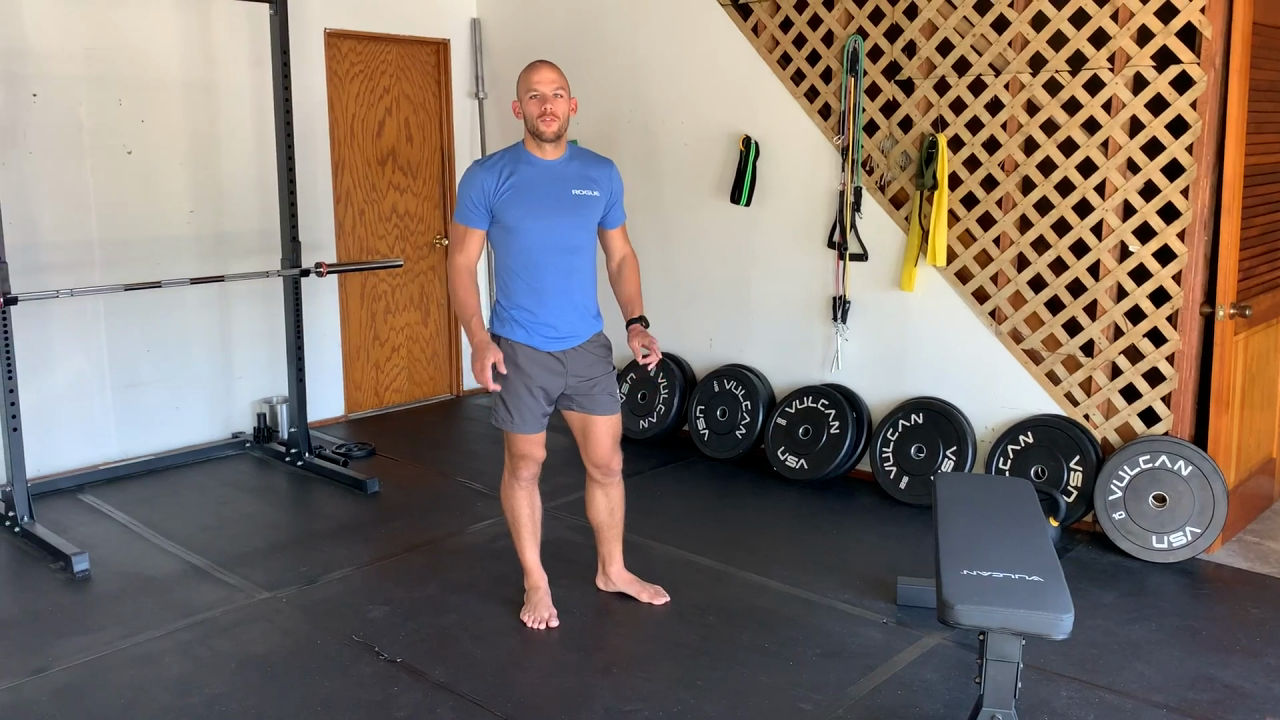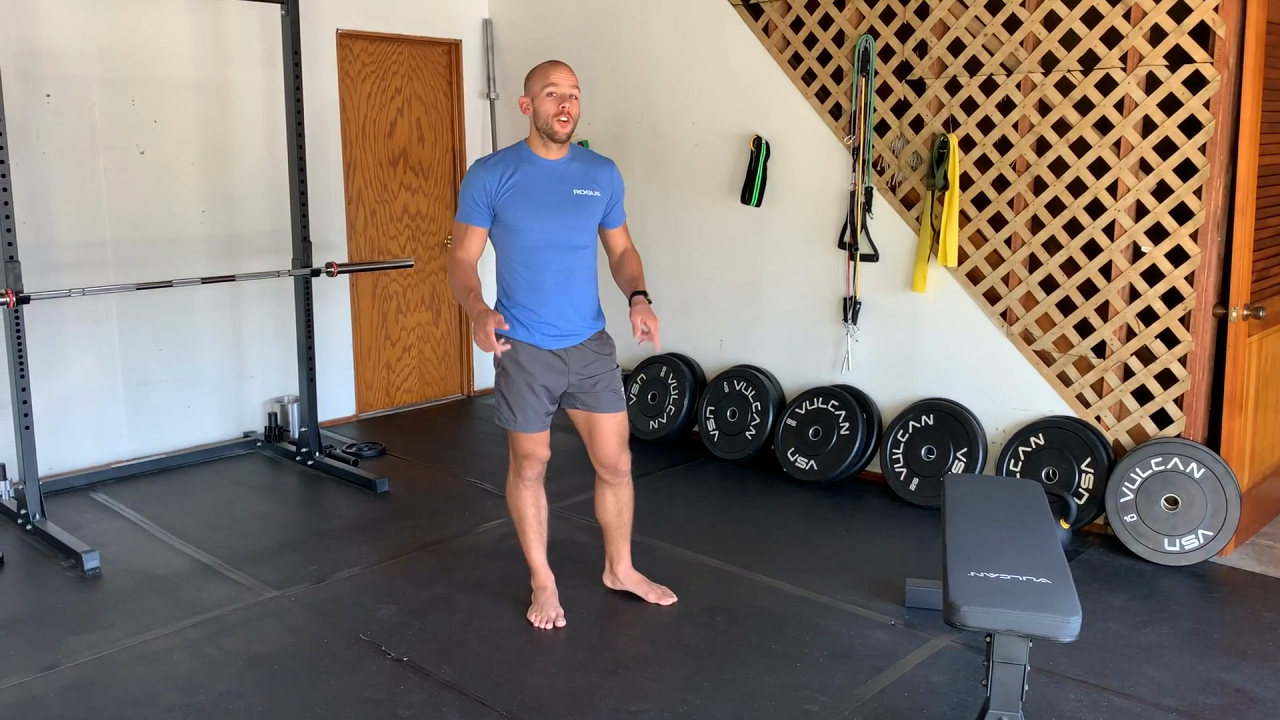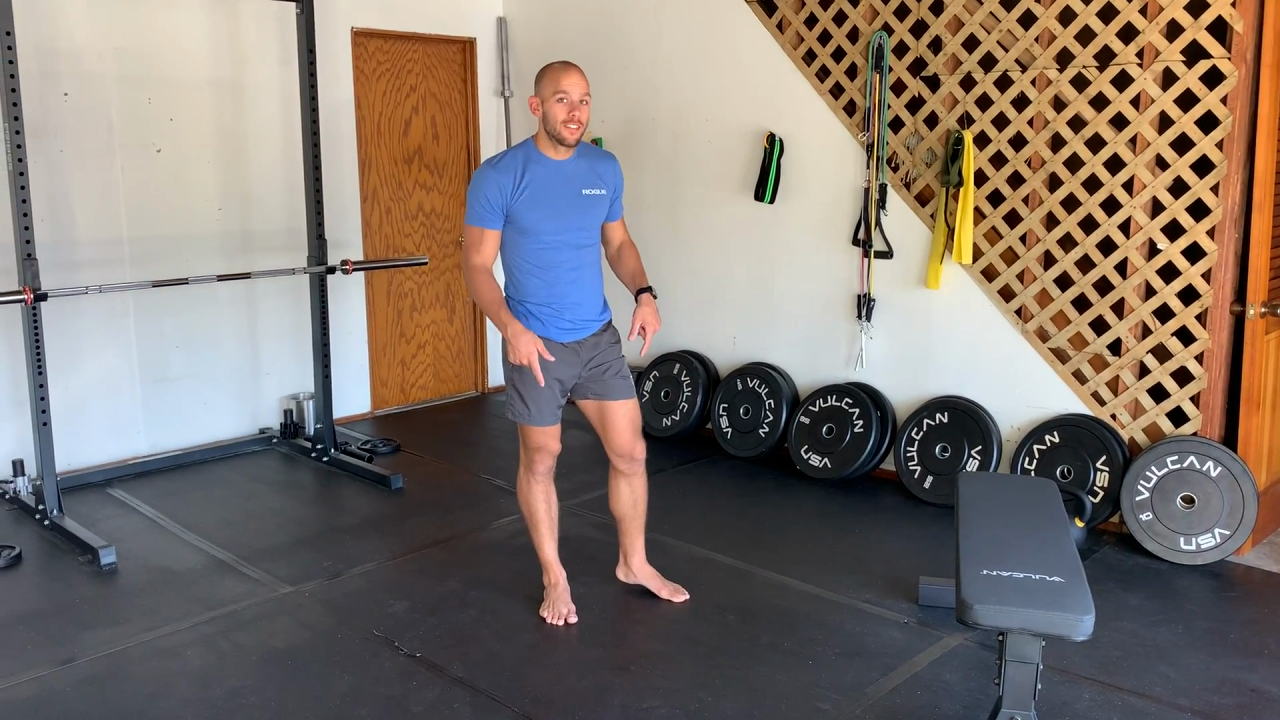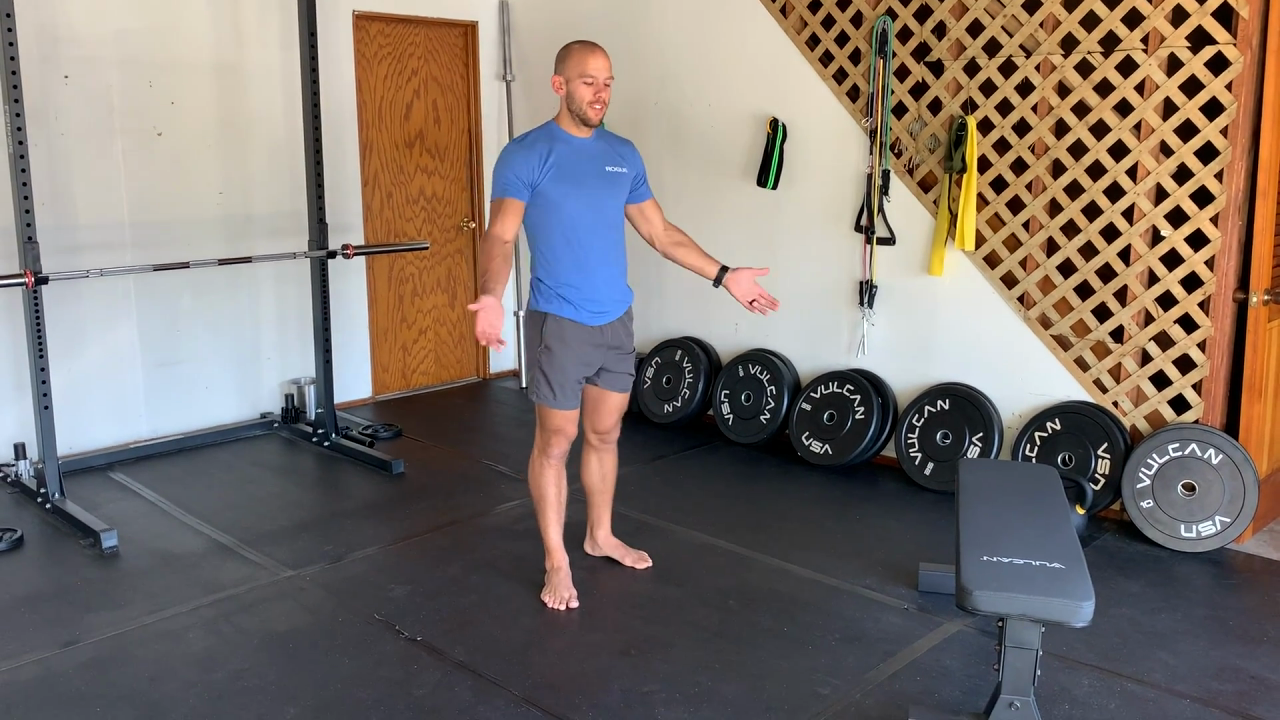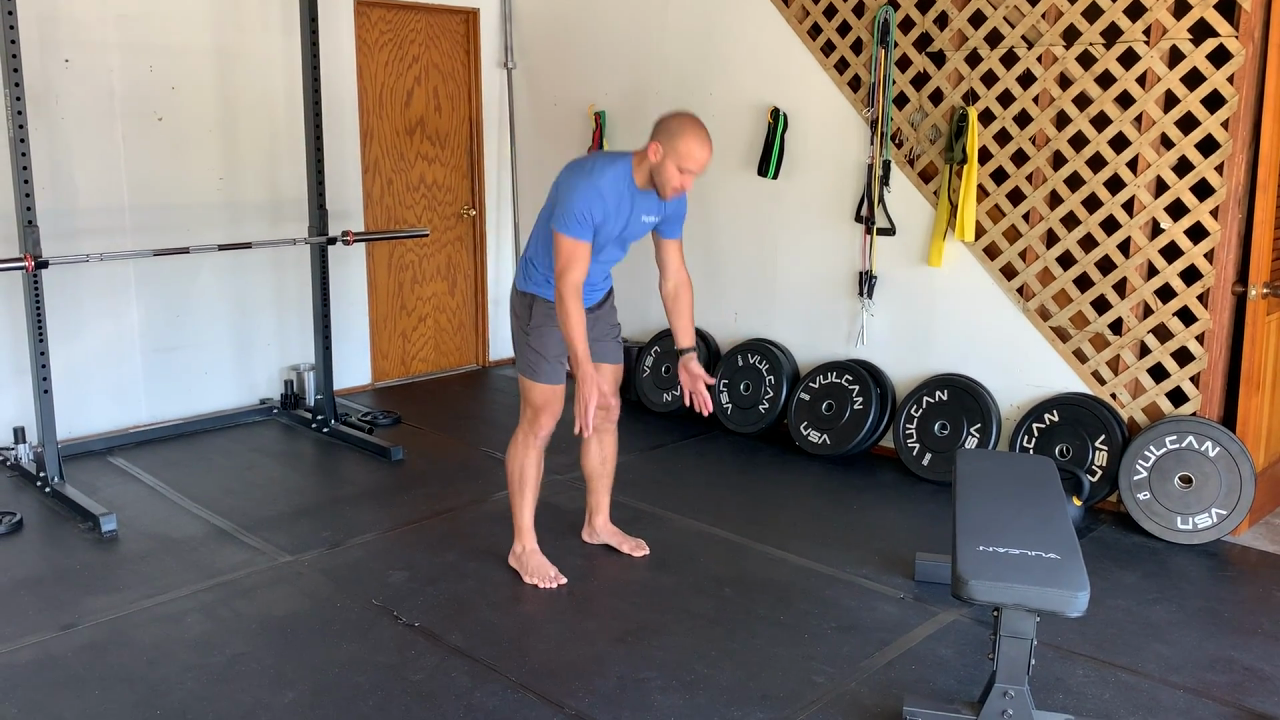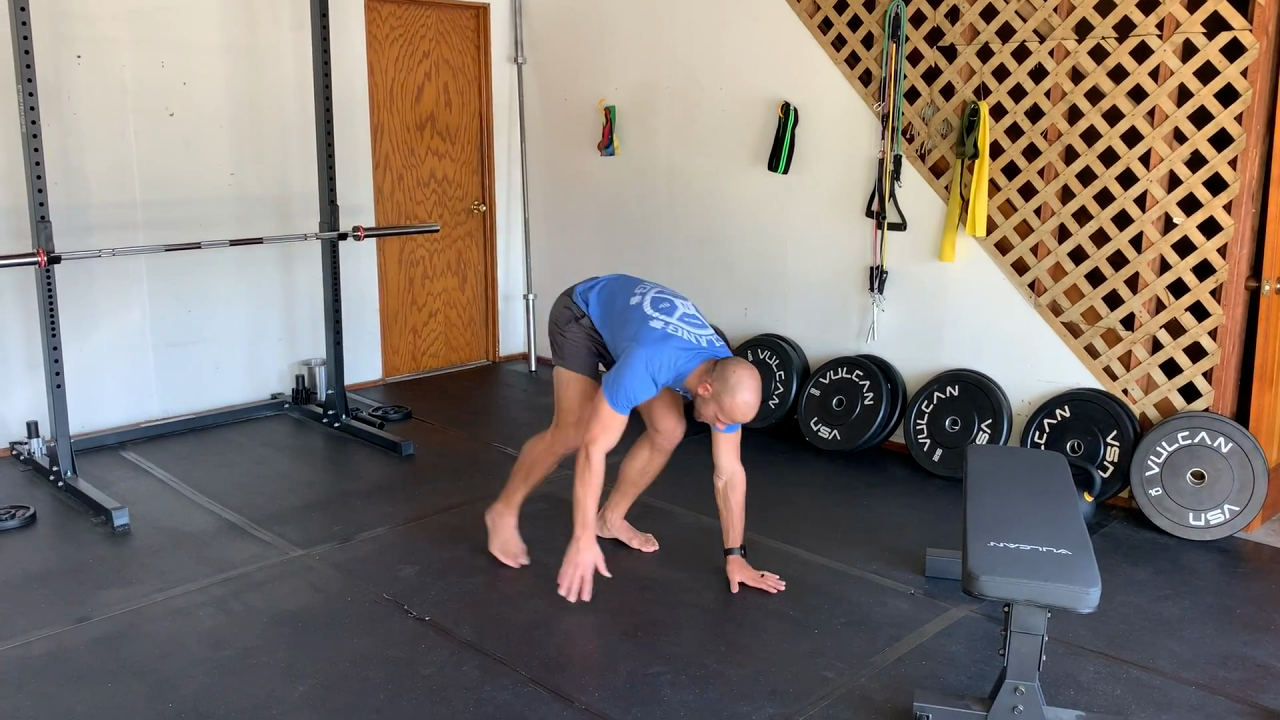
dt=0.7s
person 1, frame 1
left shoulder: (602, 173)
right shoulder: (487, 176)
left elbow: (620, 256)
right elbow: (462, 263)
left wrist: (637, 323)
right wrist: (478, 338)
left hip: (589, 346)
right hip: (521, 350)
left knee: (607, 464)
right knee: (524, 467)
left ankle: (613, 569)
right ankle: (535, 582)
person 1, frame 2
left shoulder: (603, 173)
right shoulder: (490, 175)
left elbow: (620, 247)
right elbow: (462, 257)
left wrist: (638, 296)
right wrist: (478, 310)
left hip: (591, 345)
right hip: (524, 350)
left knee: (616, 463)
right knee: (529, 467)
left ankle: (620, 569)
right ankle: (542, 582)
person 1, frame 3
left shoulder: (604, 168)
right shoulder: (498, 176)
right elbow: (477, 264)
left wrist: (643, 294)
right wrist: (510, 327)
left hip: (598, 336)
right hip: (536, 344)
left knee: (630, 452)
right knee: (540, 461)
left ankle: (634, 562)
right ankle: (554, 577)
person 1, frame 4
left shoulder: (624, 154)
right shoulder: (525, 155)
left elbow: (659, 231)
right elbow: (499, 236)
left wrist: (724, 275)
right wrist: (491, 296)
left hip: (616, 321)
right hip: (559, 324)
left knee: (604, 436)
right knee: (556, 442)
left ankle: (600, 536)
right ankle: (556, 561)
person 1, frame 5
left shoulder: (669, 196)
right shoulder: (588, 185)
left elbow: (675, 277)
right elbow: (568, 284)
left wrist: (687, 354)
right wrist: (584, 369)
left hip: (597, 300)
right hip: (544, 298)
left knee: (606, 412)
right knee: (540, 420)
left ankle: (598, 522)
right ankle: (524, 545)
person 1, frame 6
left shoulder: (732, 379)
right shoulder: (650, 368)
left elbow: (728, 472)
right elbow: (593, 450)
left wrist: (735, 555)
right wrist: (582, 539)
left hip: (633, 316)
right hip: (582, 312)
left knee: (669, 431)
right knee: (572, 431)
left ankle: (609, 519)
right ankle: (504, 511)
